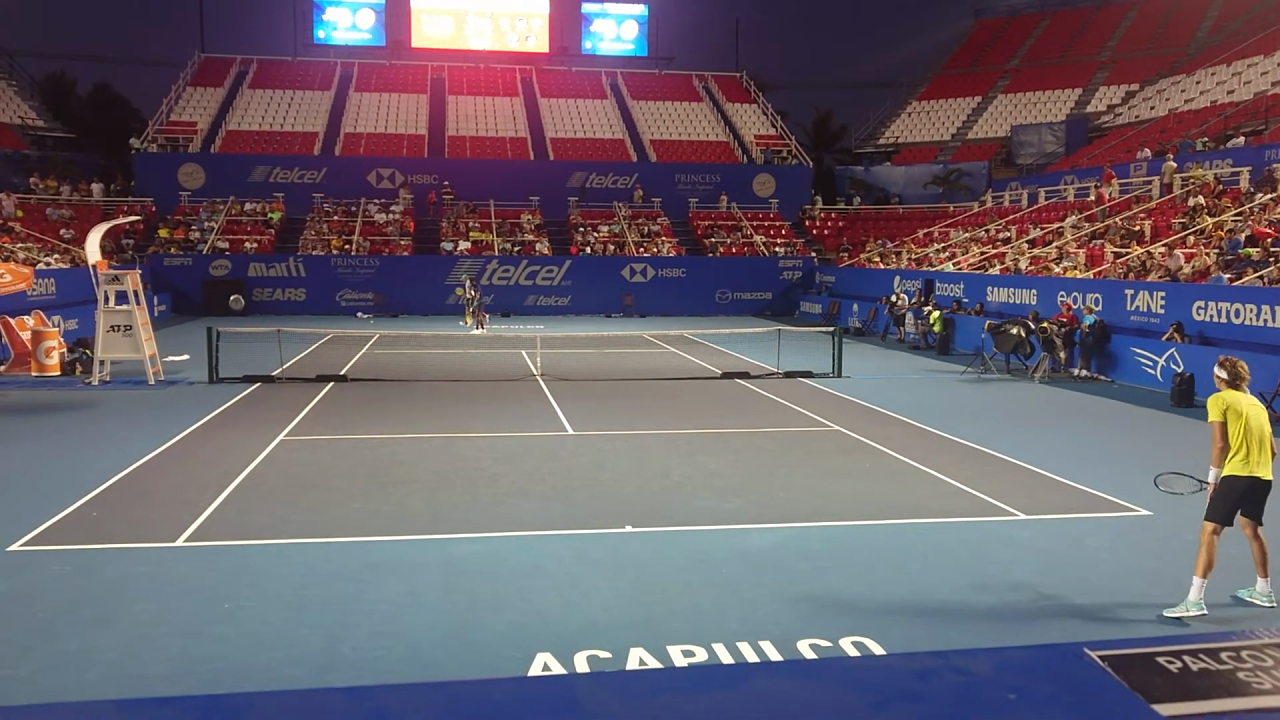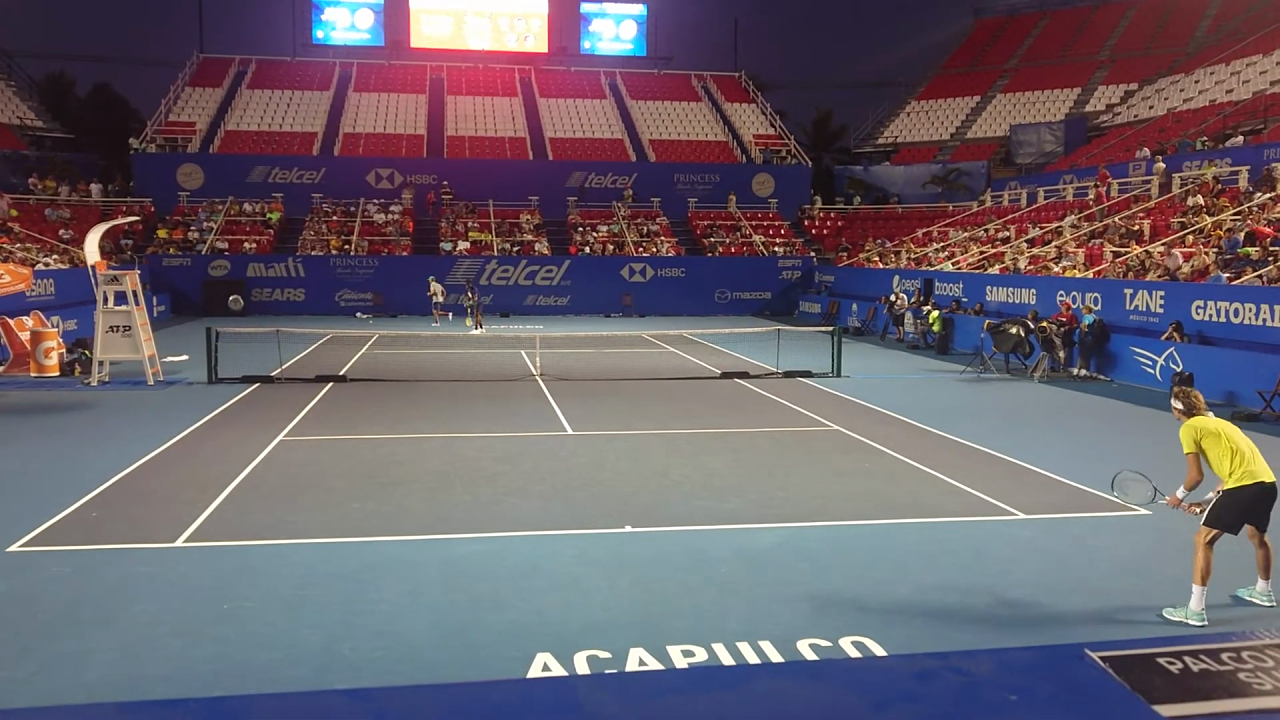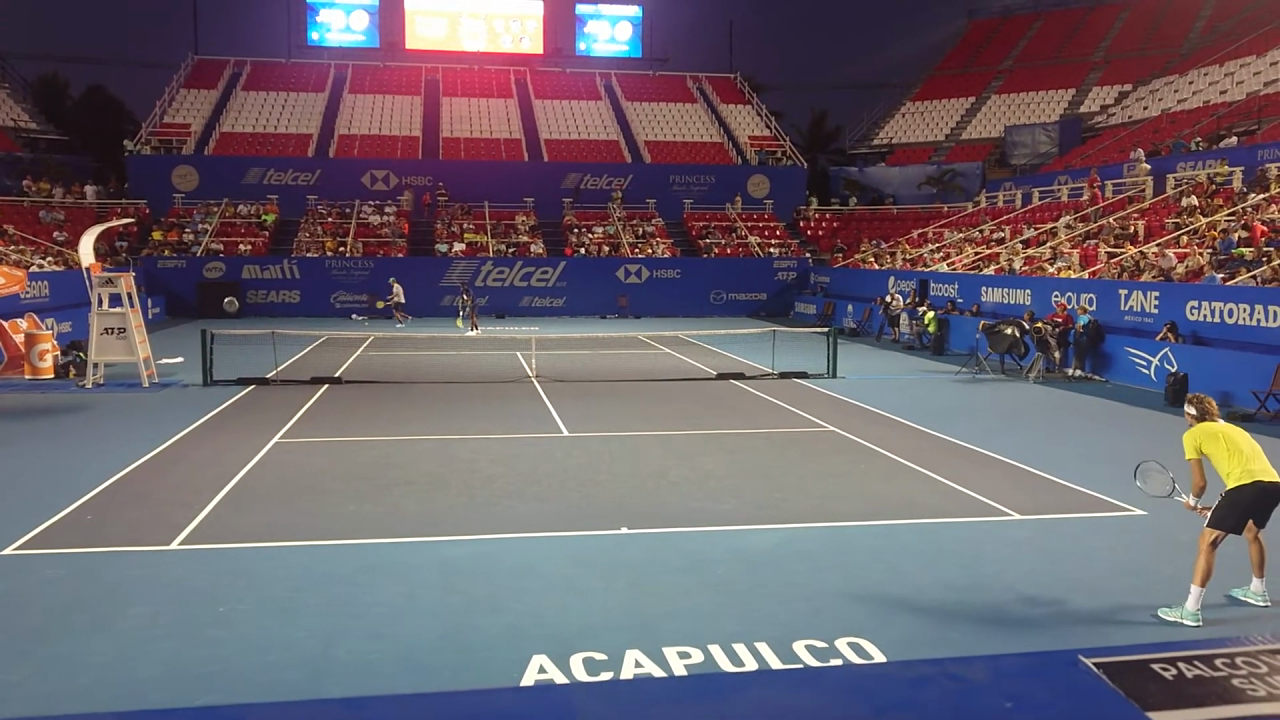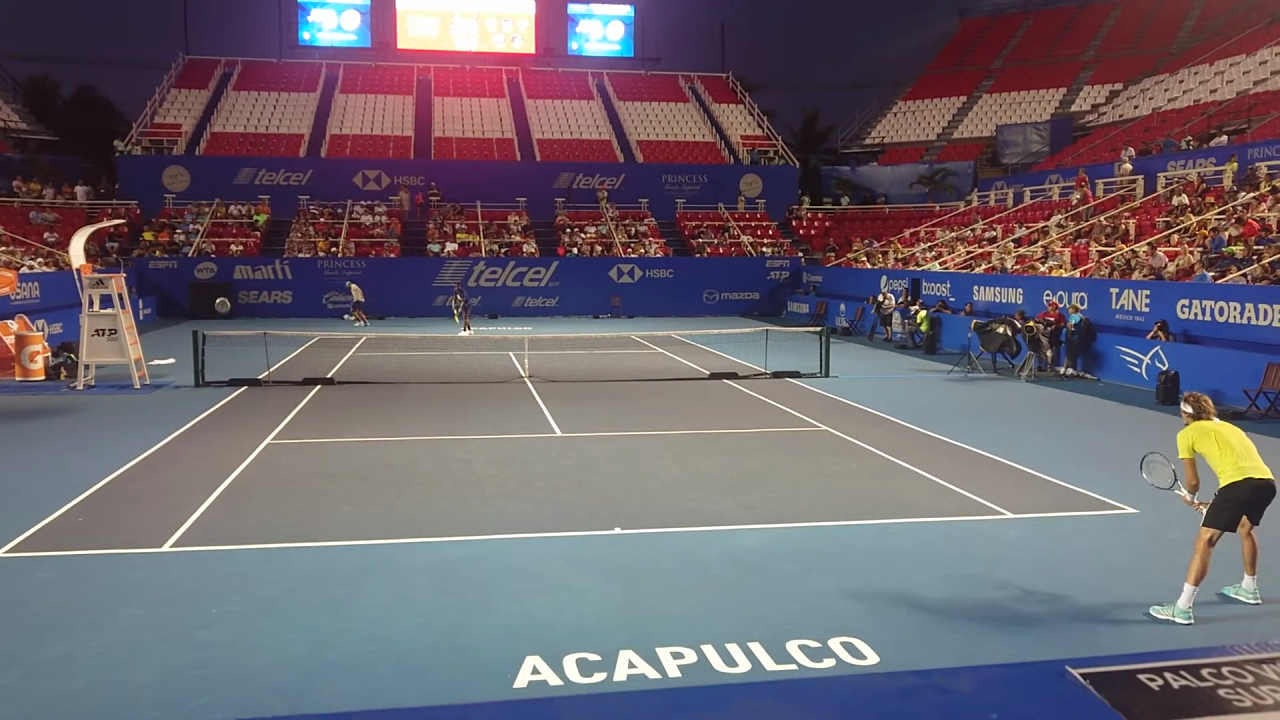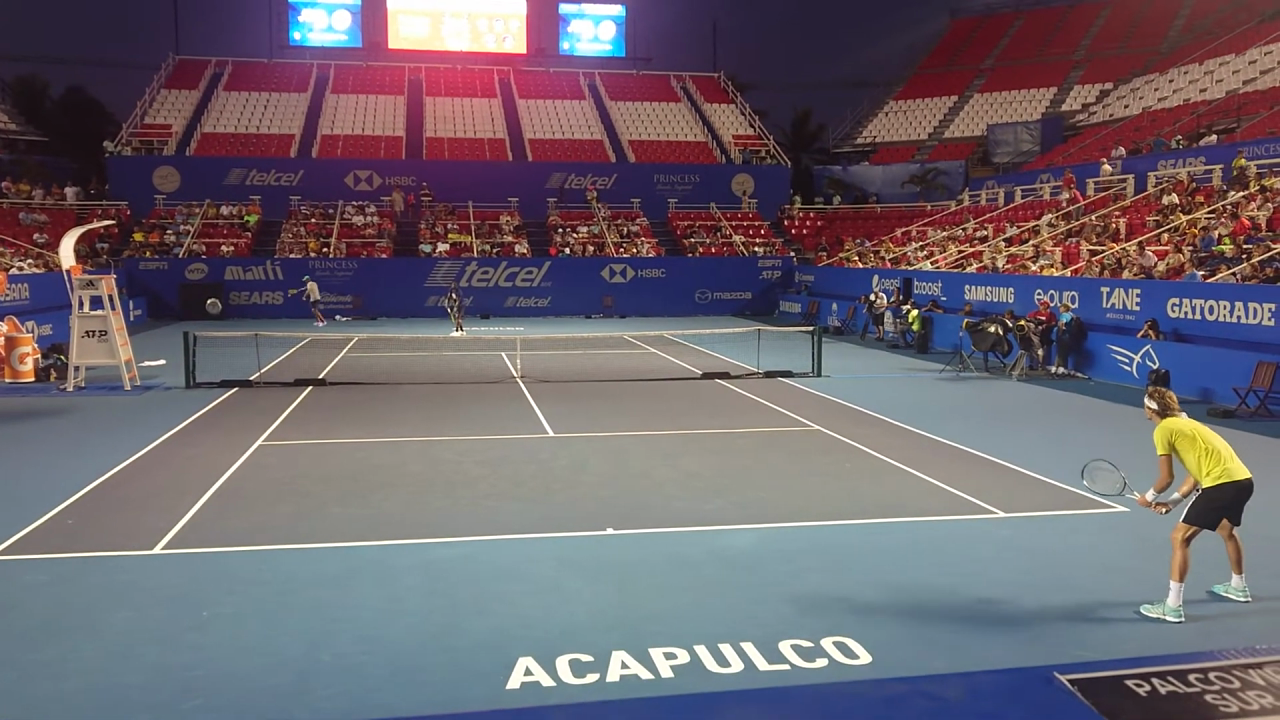
dt=0.5s
person 1, frame 1
left shoulder: (1219, 400)
right shoulder: (1257, 403)
left elbow: (1220, 444)
left wrist: (1213, 479)
left hip: (1237, 476)
left knee: (1209, 533)
right knee: (1252, 530)
left ankle: (1194, 601)
person 1, frame 2
left shoulder: (1189, 428)
right shoulder: (1220, 423)
left elbow: (1196, 476)
left wrist: (1179, 496)
right wrist: (1205, 504)
left hip: (1245, 486)
left knee: (1203, 540)
right knee: (1257, 536)
left ankle: (1195, 610)
person 1, frame 3
left shoulder: (1193, 435)
right shoulder: (1232, 429)
left elbow: (1200, 482)
left wrist: (1193, 502)
right wrist: (1219, 507)
left hip: (1247, 487)
left knee: (1207, 542)
right knee: (1252, 532)
left ankle: (1191, 610)
right ankle: (1258, 591)
person 1, frame 4
left shoulder: (1186, 434)
right shoulder: (1228, 427)
left elbow: (1193, 481)
left wrist: (1191, 498)
right wrist: (1217, 505)
left hip: (1239, 484)
right hip: (1266, 482)
left knee: (1204, 542)
right knee: (1245, 528)
left ankle: (1182, 608)
right ankle: (1249, 588)
person 1, frame 5
left shoulder: (1163, 430)
right shoulder: (1188, 424)
left elbow: (1166, 478)
left wrist: (1149, 497)
right wrist: (1171, 502)
left hip: (1222, 484)
right hip: (1243, 480)
left knee: (1180, 538)
right knee: (1226, 530)
left ankle: (1173, 606)
right ankle: (1238, 587)
